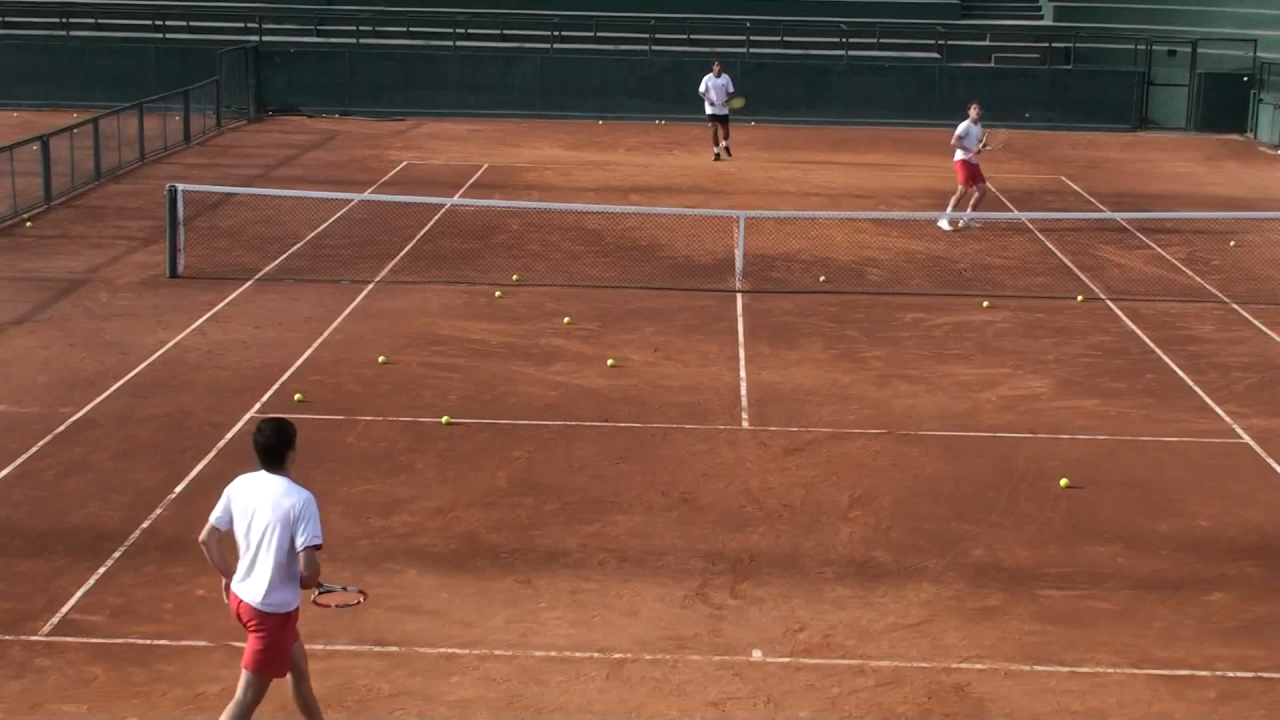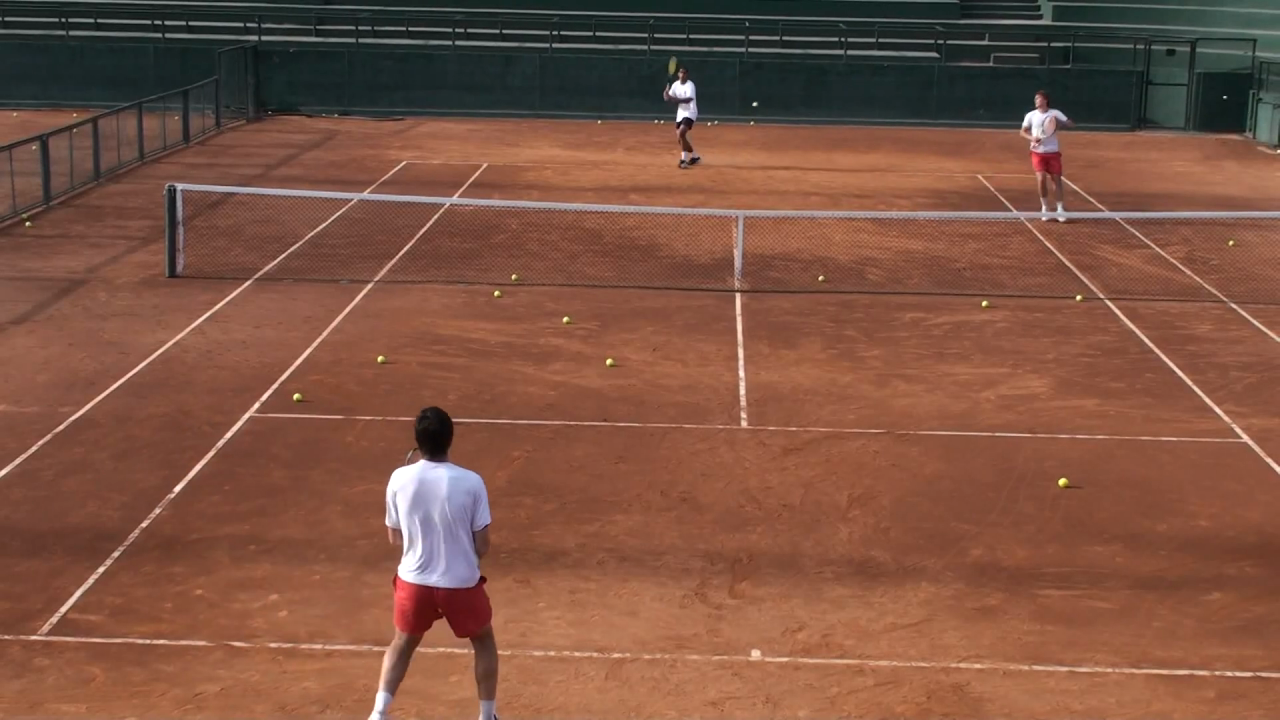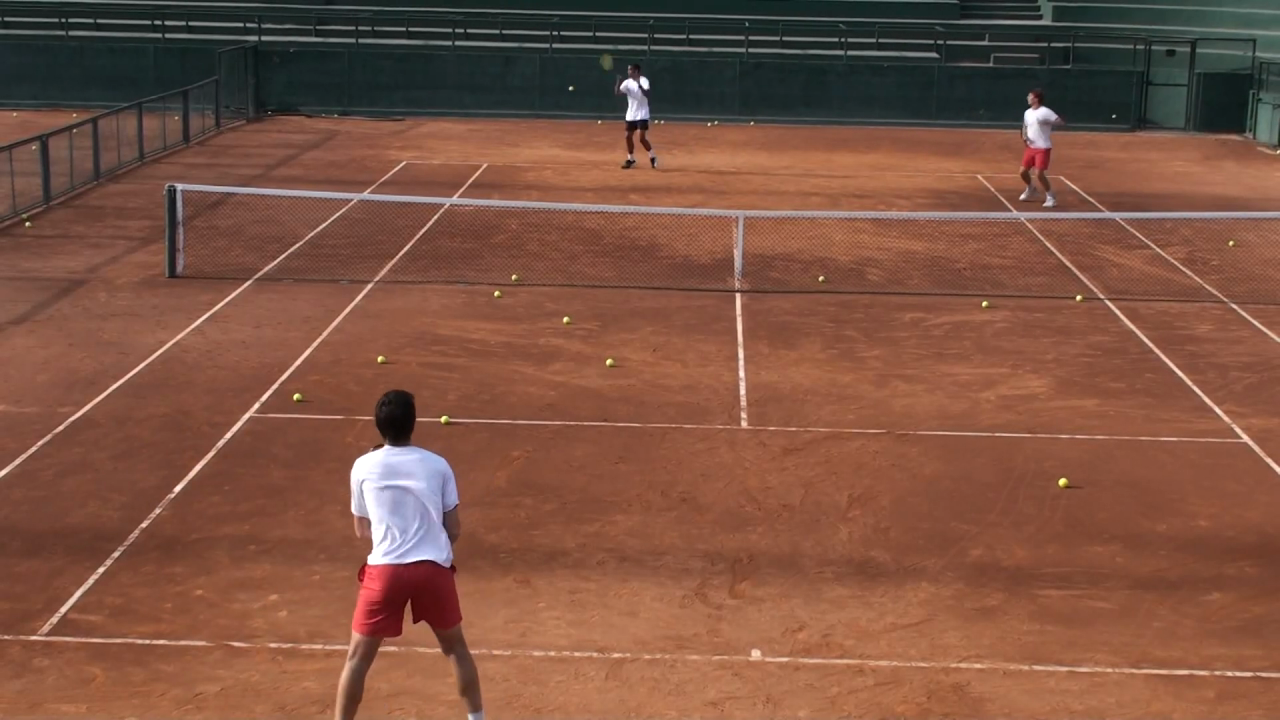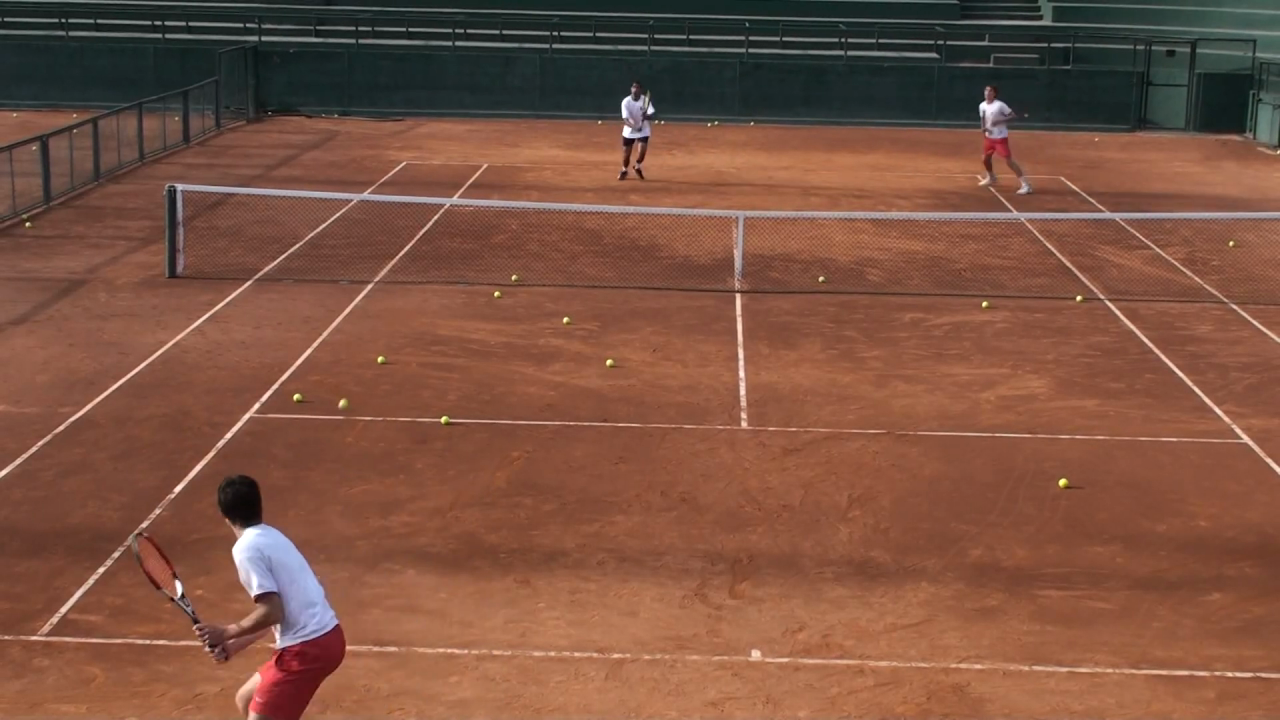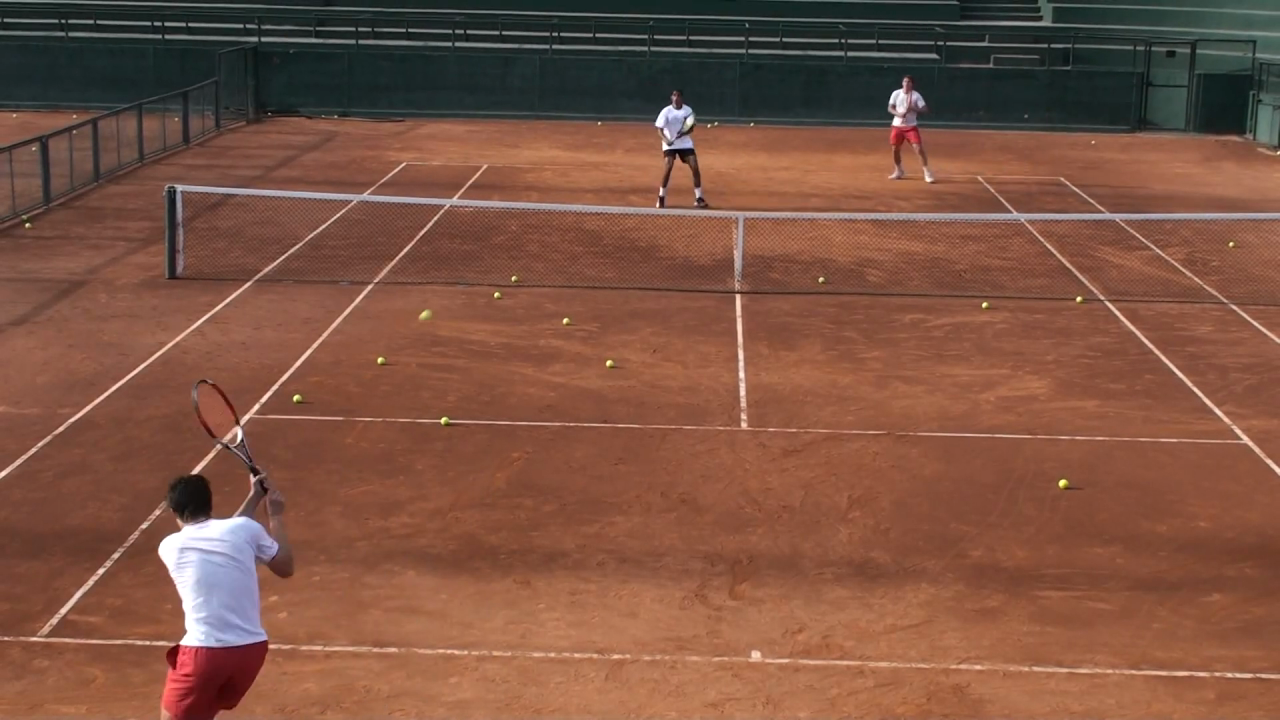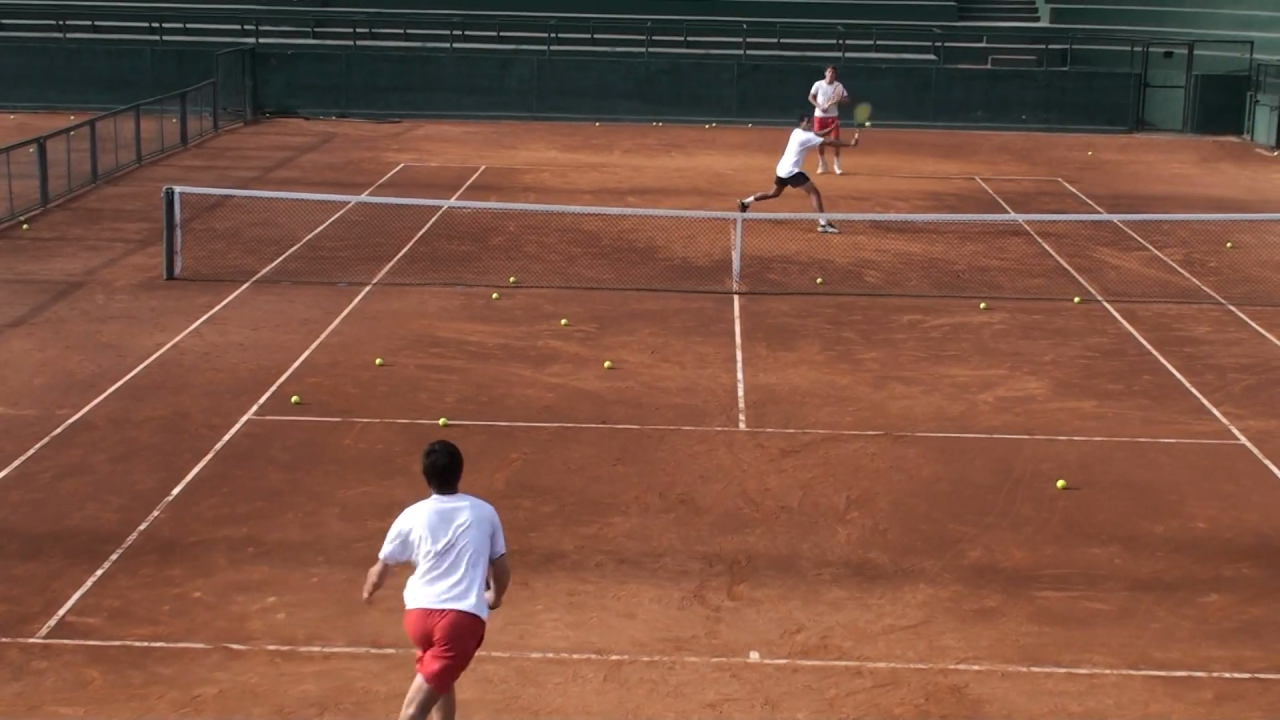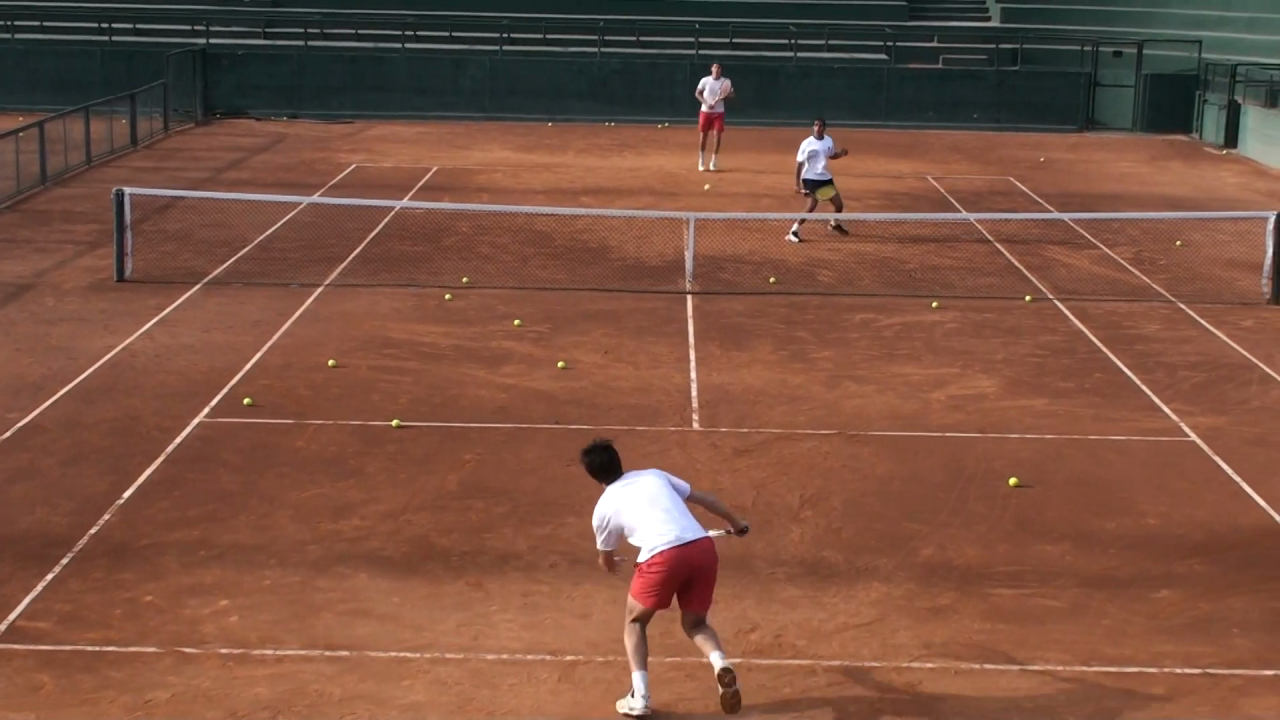
dt=0.7s
person 1, frame 1
left shoulder: (238, 486)
right shoulder: (301, 500)
left elbow: (206, 539)
right elbow: (307, 568)
right wrist: (311, 582)
left hip: (242, 595)
right hip: (272, 607)
left knee: (297, 662)
person 1, frame 2
left shoulder: (399, 479)
right shoulder: (470, 482)
left elbow: (395, 536)
right elbow: (482, 544)
left hip: (412, 581)
right hip: (461, 583)
left knee: (402, 643)
right knee: (484, 640)
person 1, frame 3
left shoulder: (363, 467)
right shoulder: (438, 465)
left elbow: (362, 531)
right elbow: (453, 529)
left hip: (385, 570)
right hip: (434, 569)
left knee: (358, 656)
right knee: (456, 648)
person 1, frame 4
left shoulder: (246, 548)
right shoulder: (271, 537)
left elbow: (271, 612)
left wrist: (229, 633)
right wrist: (235, 642)
left hip: (306, 649)
right hip: (328, 639)
person 1, frame 5
left shoulder: (169, 547)
right shoulder: (245, 528)
right elbow: (285, 569)
left wrist: (253, 499)
right wrist: (275, 515)
left hip: (202, 655)
right hip: (250, 650)
person 1, frame 6
left shoulder: (410, 516)
right shoulder: (485, 512)
left elbow: (379, 572)
right elbow: (502, 572)
left wrist: (368, 591)
right wrist: (496, 597)
left hip: (419, 612)
right hip: (463, 618)
left knee: (440, 680)
person 1, frame 7
left shoulder: (603, 508)
right shoulder: (654, 476)
left elbow: (605, 562)
right elbow: (704, 500)
left wrist: (613, 564)
right wrist: (736, 523)
left hip: (662, 557)
right hip: (701, 547)
left knee: (634, 622)
right knee: (694, 623)
left ankle: (639, 699)
right ankle: (721, 664)
